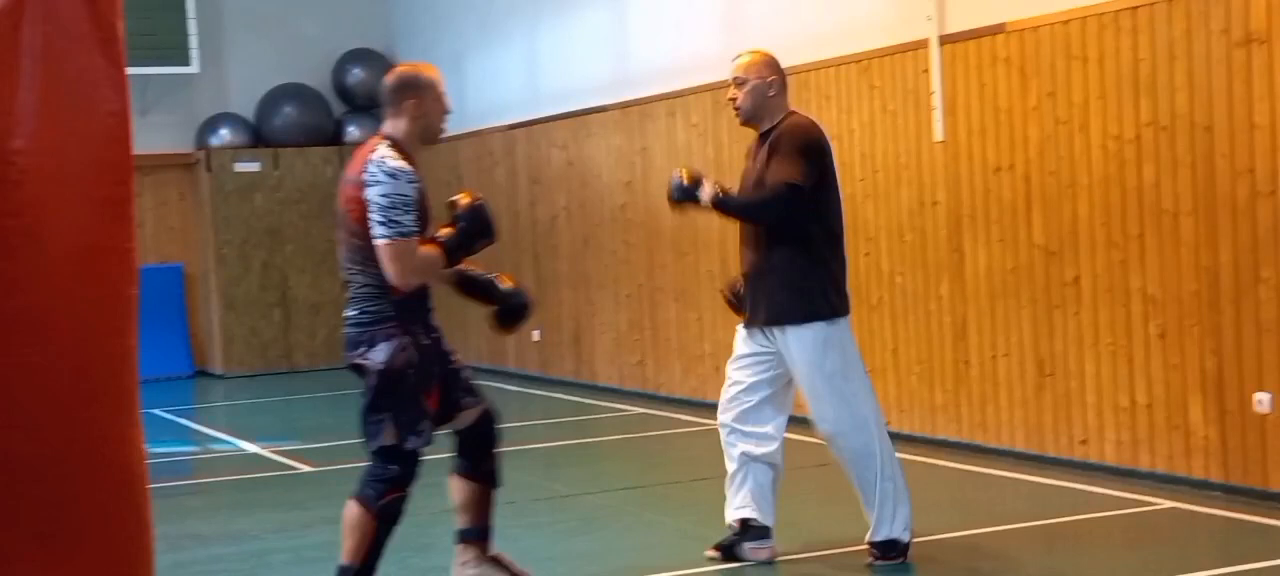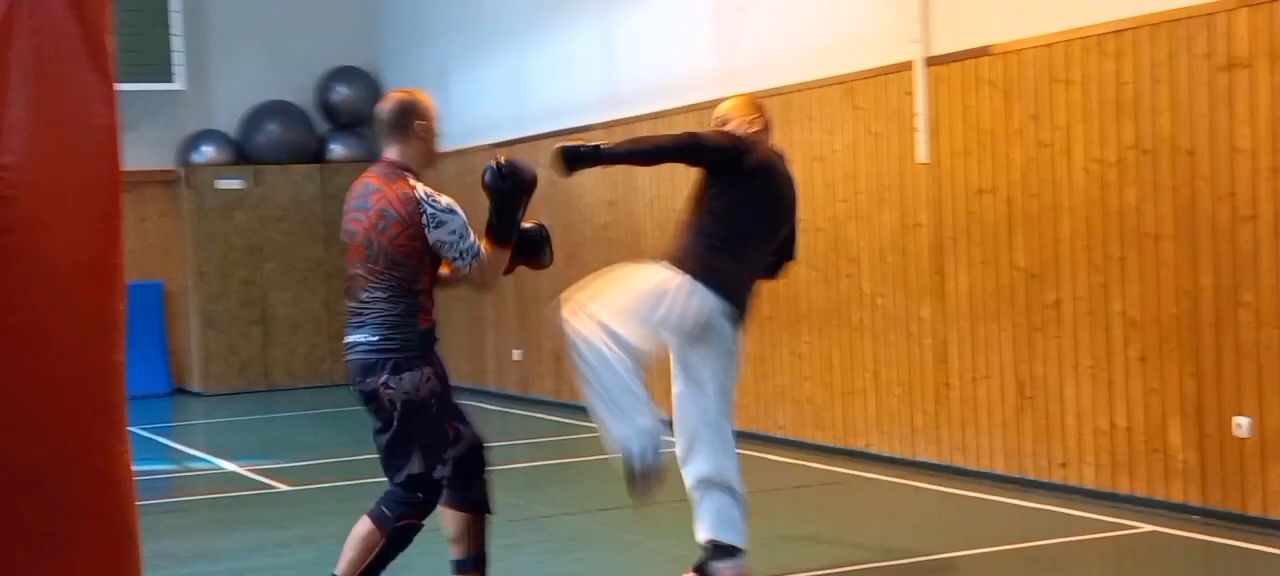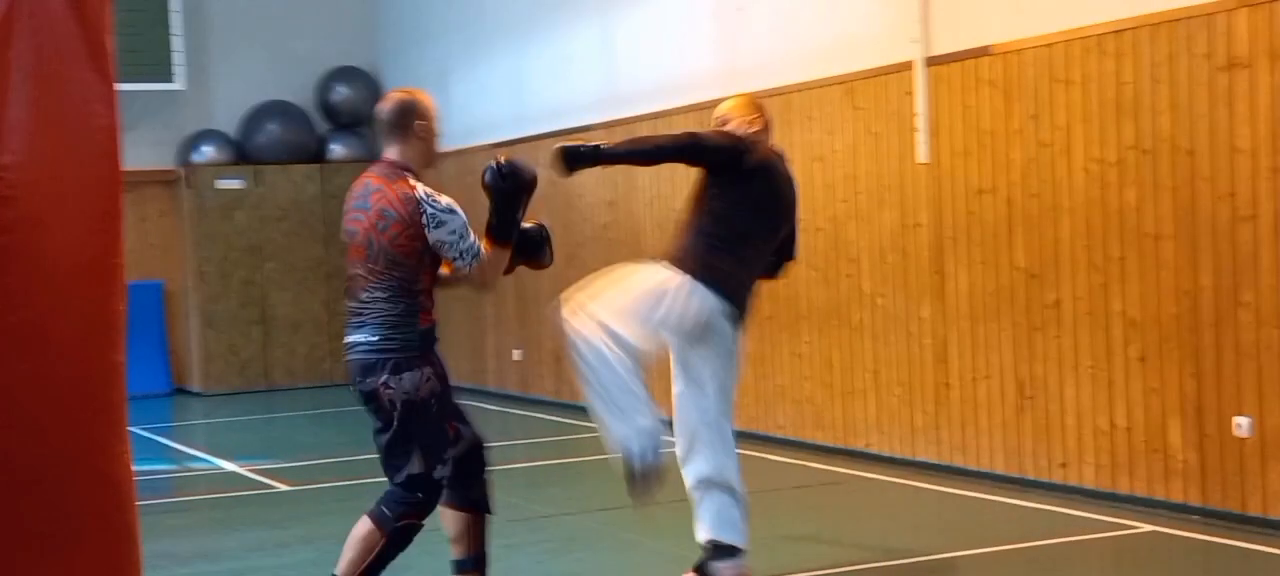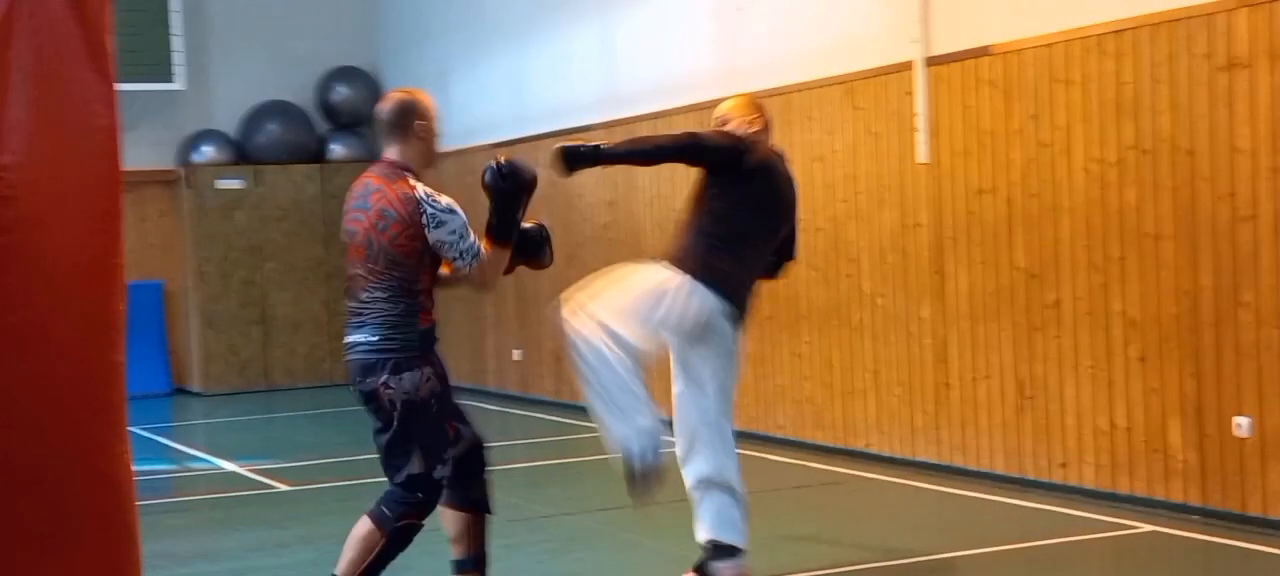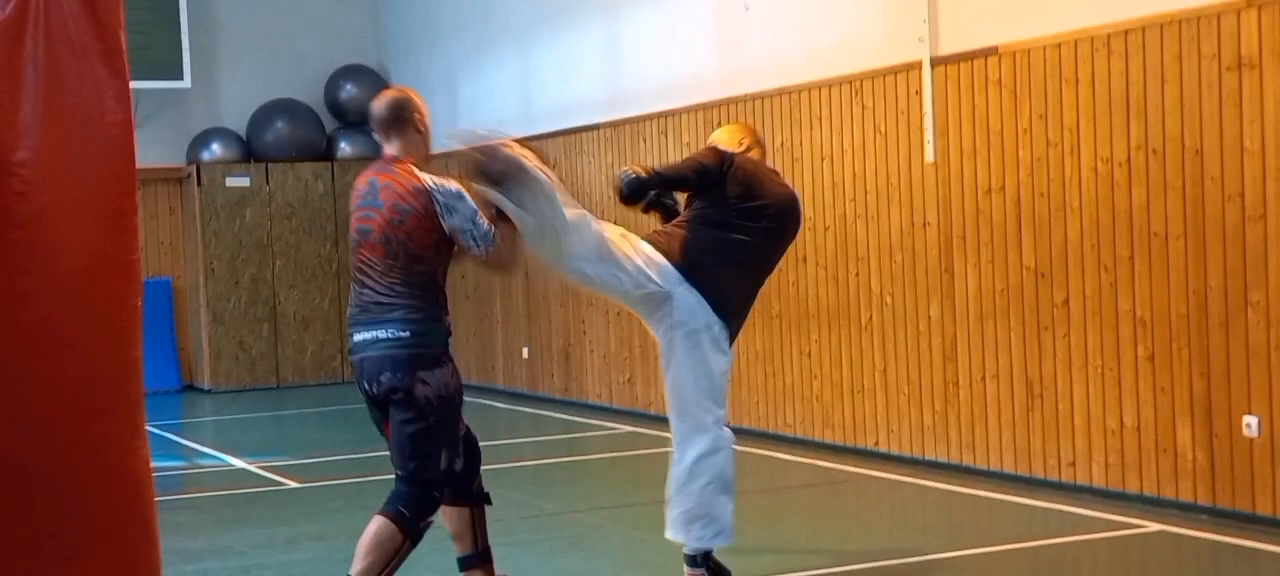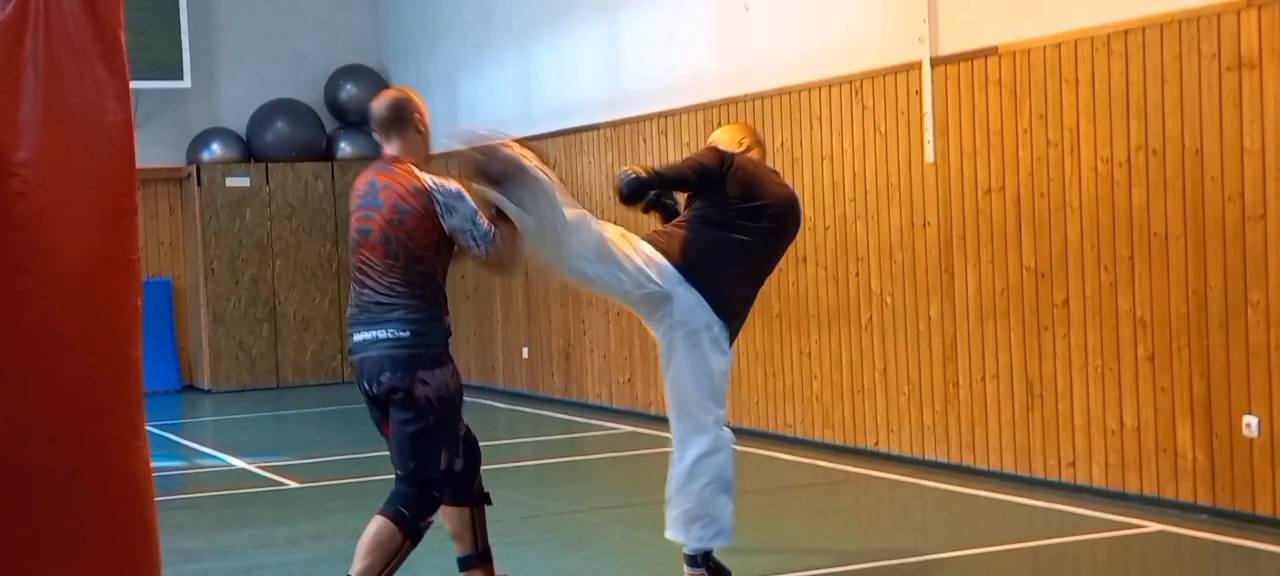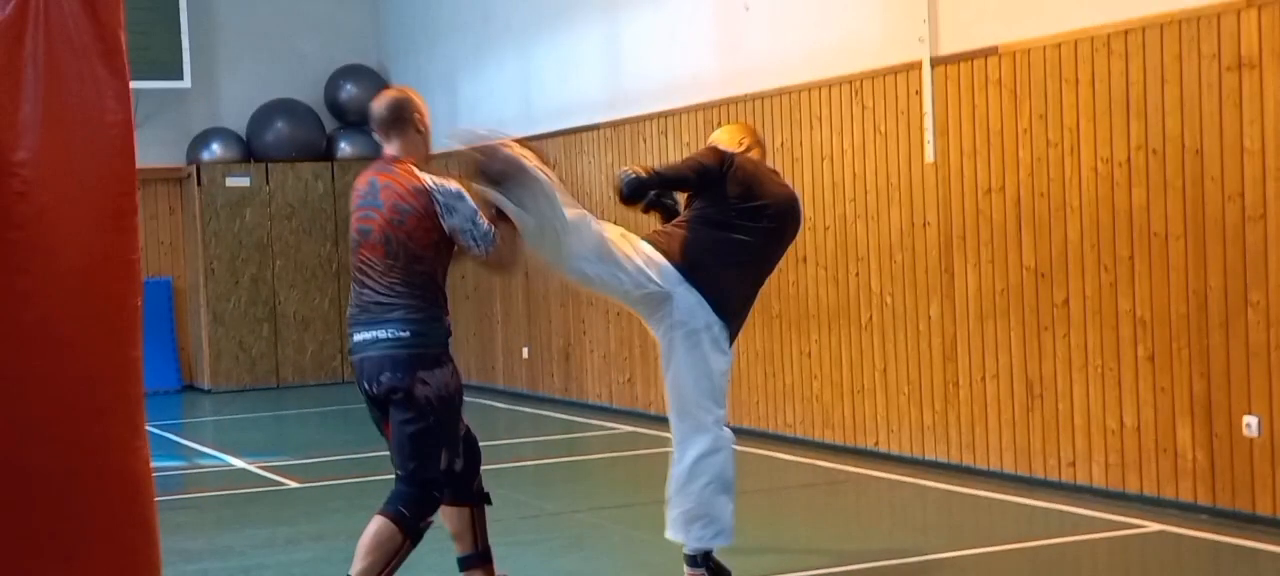
dt=0.7s
person 1, frame 1
left shoulder: (381, 161)
right shoulder: (390, 170)
right elbow: (403, 270)
left wrist: (472, 280)
right wrist: (459, 240)
left hip: (409, 330)
right hip: (387, 336)
left knee: (475, 425)
right knee: (394, 465)
person 1, frame 2
left shoulder: (362, 190)
right shoulder: (429, 204)
right elbow: (483, 274)
left wrist: (505, 250)
right wrist: (507, 211)
left hip: (371, 350)
right hip: (400, 360)
left knee: (463, 456)
right knee: (415, 491)
person 1, frame 3
left shoulder: (362, 190)
right shoulder: (428, 204)
right elbow: (483, 275)
left wrist: (502, 252)
right wrist: (507, 213)
left hip: (368, 351)
right hip: (401, 359)
left knee: (461, 456)
right knee: (414, 490)
person 1, frame 4
left shoulder: (363, 189)
right shoulder: (429, 204)
right elbow: (483, 275)
left wrist: (504, 250)
right wrist: (507, 211)
left hip: (368, 351)
right hip: (401, 358)
left knee: (461, 457)
right knee: (414, 491)
person 1, frame 5
left shoulder: (364, 186)
right shoulder: (438, 192)
right elbow: (500, 255)
left wrist: (482, 214)
left hip: (369, 349)
right hip: (414, 352)
left knee: (458, 457)
right knee: (418, 489)
person 1, frame 6
left shoulder: (364, 186)
right shoulder: (437, 192)
right elbow: (501, 255)
left wrist: (479, 208)
left hip: (368, 350)
right hip: (414, 351)
left knee: (458, 456)
right knee: (419, 488)
person 1, frame 7
left shoulder: (364, 186)
right shoulder: (436, 191)
right elbow: (501, 254)
left wrist: (478, 205)
left hip: (368, 349)
right hip: (415, 351)
left knee: (459, 456)
right knee: (419, 488)
person 2, frame 1
left shoulder: (798, 135)
right shoulder: (764, 144)
left elbow: (781, 206)
left wrist: (713, 197)
right wrist: (748, 278)
left hip: (807, 310)
right hip: (765, 311)
left knee: (848, 422)
right knee: (743, 416)
left ankle: (892, 532)
right ankle: (752, 528)
person 2, frame 2
left shoulder: (741, 153)
right shoulder: (782, 184)
left elbow: (670, 147)
right elbow: (774, 261)
left wrist: (590, 153)
left hip: (691, 287)
right hip: (725, 309)
left knee: (588, 315)
right knee: (706, 430)
left ankle: (640, 445)
person 2, frame 3
left shoulder: (738, 153)
right shoulder: (782, 184)
left elbow: (670, 147)
right elbow: (775, 261)
left wrist: (591, 153)
left hip: (689, 286)
right hip: (725, 309)
left knee: (588, 312)
right knee: (706, 427)
left ankle: (640, 445)
person 2, frame 4
left shoulder: (738, 151)
right shoulder: (783, 184)
left elbow: (669, 147)
right elbow: (773, 262)
left wrist: (592, 153)
left hip: (687, 286)
right hip: (726, 308)
left knee: (588, 315)
right knee: (707, 424)
left ankle: (640, 445)
person 2, frame 5
left shoulder: (724, 165)
right shoulder: (787, 206)
left elbow: (639, 184)
left wrist: (637, 180)
left hip: (660, 269)
right hip: (707, 315)
right knee: (702, 428)
person 2, frame 6
left shoulder: (726, 166)
right shoulder: (787, 206)
left elbow: (663, 179)
left wrist: (642, 180)
right wrist: (676, 214)
left hip: (660, 268)
right hip: (709, 316)
left knee: (571, 232)
right knee: (703, 428)
person 2, frame 7
left shoulder: (726, 166)
right shoulder: (788, 206)
left elbow: (676, 176)
left wrist: (644, 179)
right wrist: (676, 213)
left hip: (661, 268)
right hip: (708, 316)
left knee: (573, 232)
right knee: (703, 429)
